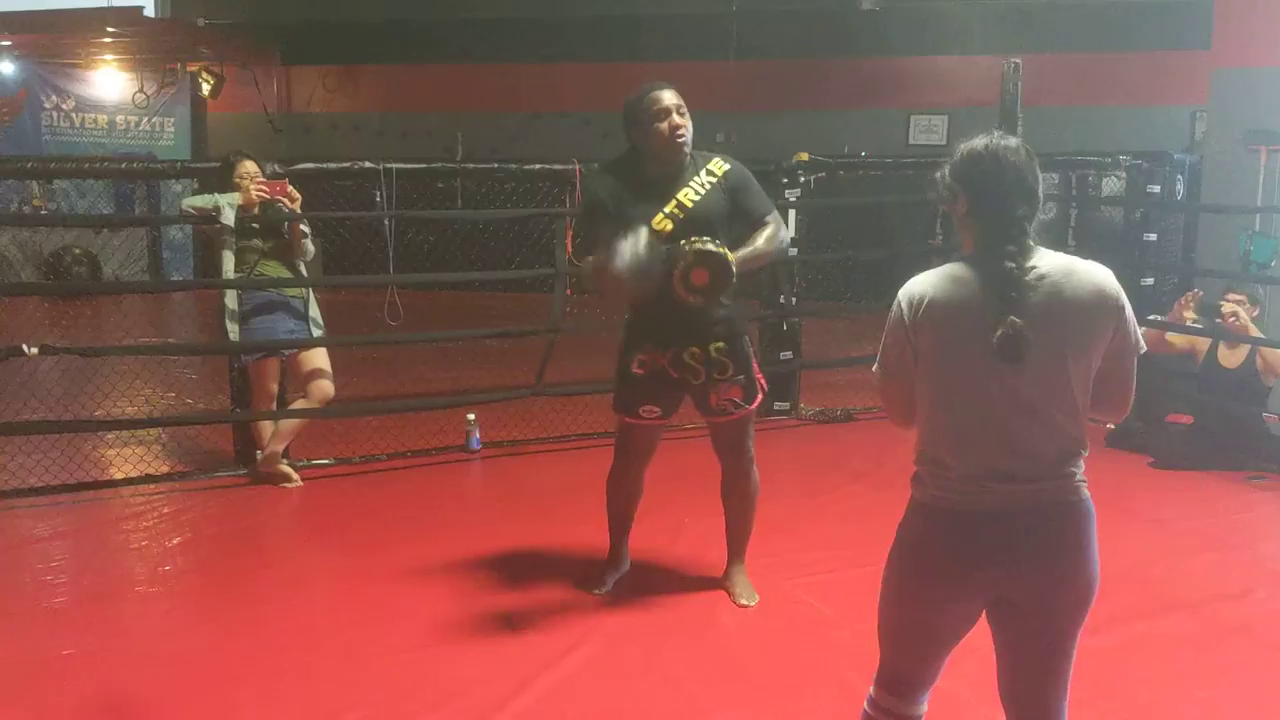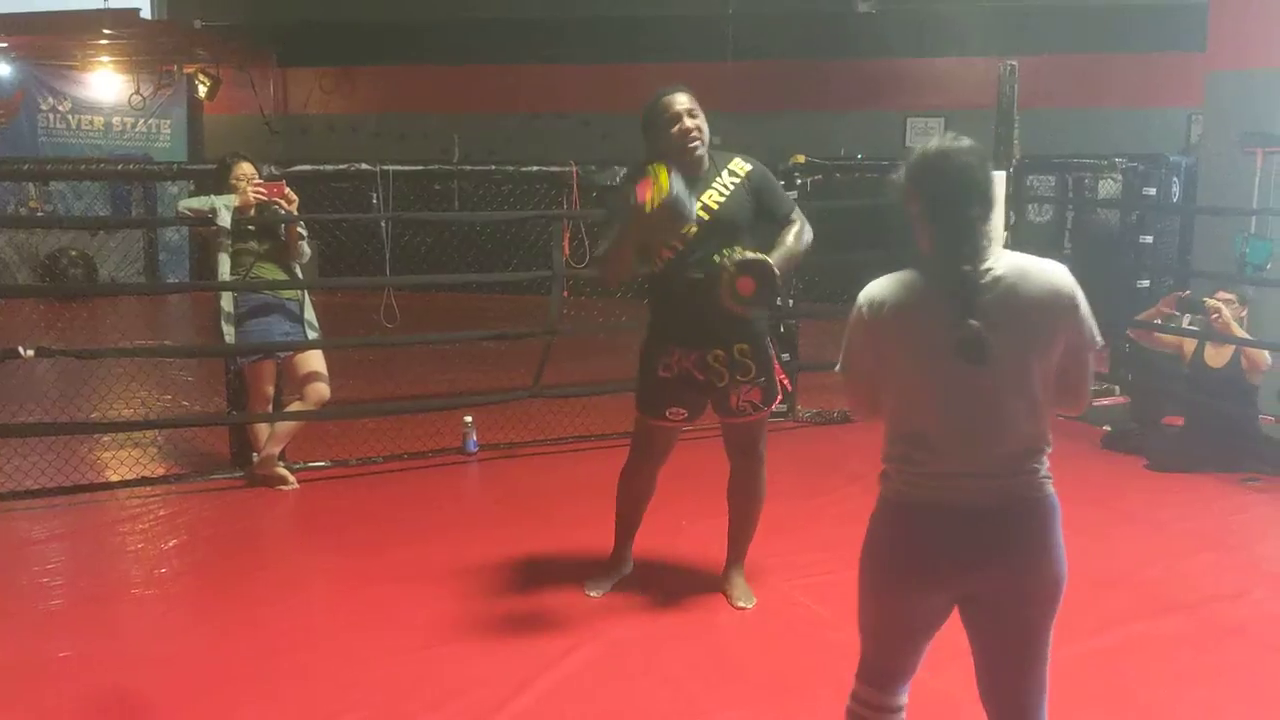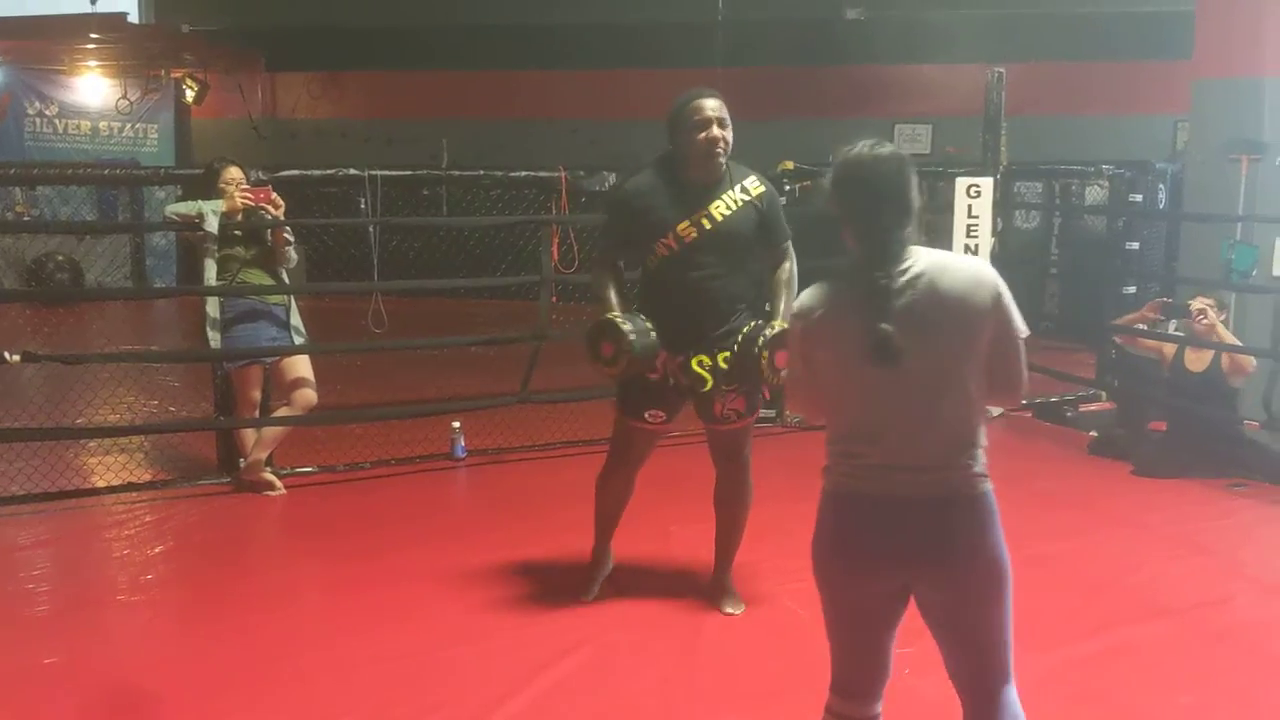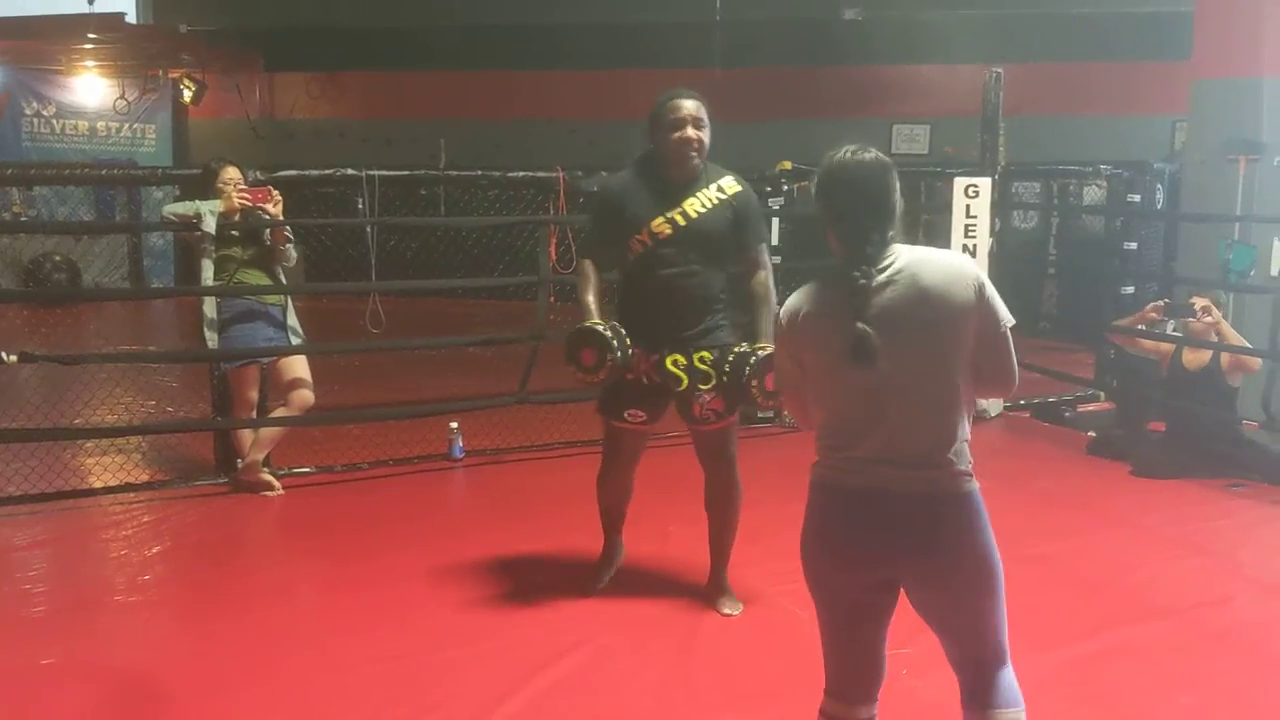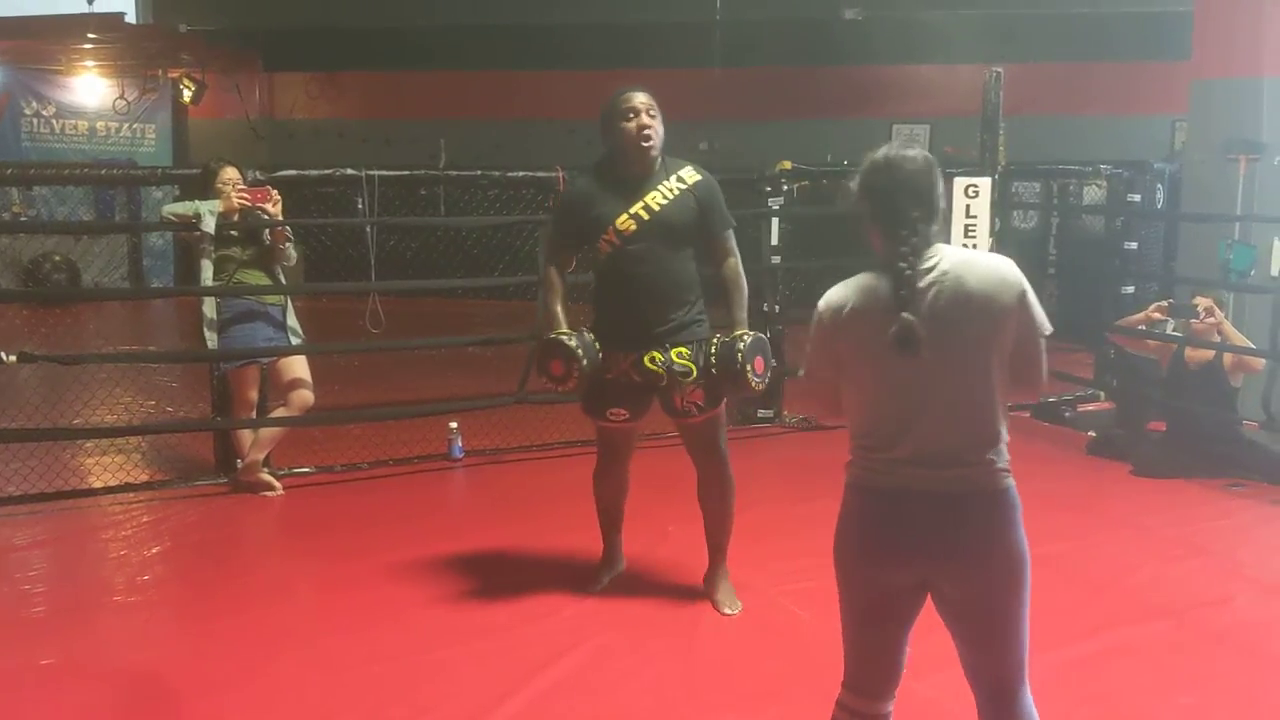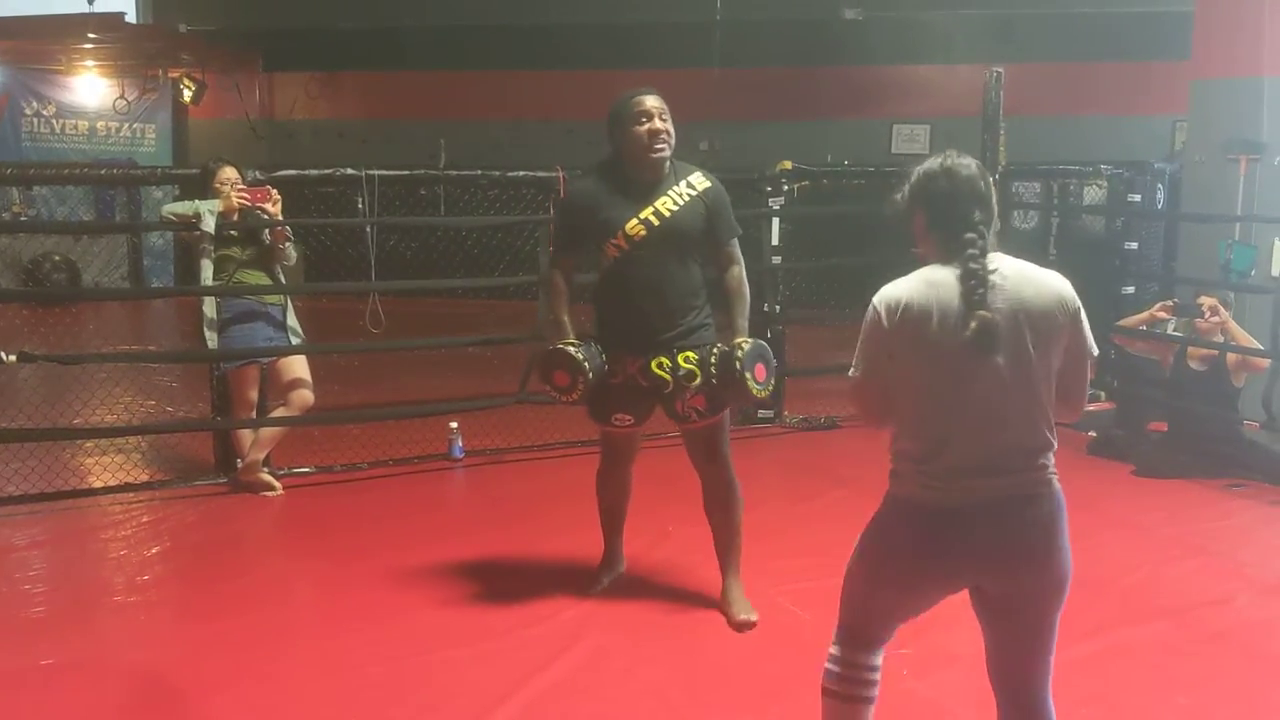
dt=0.3s
person 1, frame 1
left shoulder: (922, 296)
right shoulder: (1098, 289)
left elbow: (900, 410)
right elbow: (1114, 405)
left hip: (946, 528)
right hip: (1055, 530)
person 1, frame 2
left shoulder: (881, 301)
right shoulder: (1054, 285)
left elbow: (865, 404)
right elbow: (1074, 398)
left hip: (914, 527)
right hip: (1020, 526)
person 1, frame 3
left shoulder: (814, 309)
right shoulder: (978, 281)
left elbow: (813, 409)
right elbow: (1009, 390)
left hip: (856, 520)
right hip: (957, 516)
person 1, frame 4
left shoulder: (801, 310)
right shoulder: (961, 276)
left elbow: (803, 412)
right elbow: (1002, 379)
left hip: (844, 516)
right hip: (943, 513)
right knee: (987, 670)
person 1, frame 5
left shoulder: (840, 305)
right shoulder: (1002, 278)
left elbow: (830, 404)
right elbow: (1031, 383)
left hip: (878, 516)
right hip: (979, 513)
person 1, frame 6
left shoulder: (895, 302)
right shoulder: (1055, 292)
left elbow: (874, 411)
right elbow: (1070, 404)
left hip: (924, 521)
right hip: (1029, 520)
left knee: (857, 639)
person 2, frame 1
left shoulder: (724, 173)
right shoulder: (610, 189)
left elbow: (776, 231)
right elbow: (598, 266)
left wrist: (733, 262)
right wrist: (614, 277)
left hip: (719, 340)
right hip: (650, 344)
left knee: (738, 453)
right knee: (630, 454)
left ankle: (736, 565)
right ankle: (617, 556)
person 2, frame 2
left shoulder: (746, 173)
left elbow: (798, 227)
right elbow: (610, 267)
left wrist: (772, 263)
right wrist: (638, 224)
left hip: (743, 344)
right hip: (673, 347)
left knee: (748, 455)
right knee: (646, 454)
left ankle: (734, 567)
right ankle: (620, 557)
person 2, frame 3
left shoulder: (756, 191)
right shoulder: (640, 192)
left elbow: (783, 258)
right elbow: (608, 259)
left wrist: (780, 320)
right wrist: (614, 313)
left hip: (729, 349)
right hip: (657, 349)
left knee: (734, 463)
right knee: (624, 455)
left ankle: (722, 574)
right ankle: (601, 555)
person 2, frame 4
left shoulder: (734, 192)
right shoulder: (619, 190)
left elbow: (759, 269)
right elbow: (592, 259)
left wrist: (765, 341)
right wrist: (592, 318)
left hip: (708, 347)
right hip: (637, 348)
left knee: (721, 462)
right knee: (619, 457)
left ankle: (719, 577)
right ankle: (611, 549)
person 2, frame 5
left shoulder: (695, 182)
right shoulder: (583, 194)
left elbow: (727, 257)
right elbow: (557, 263)
left wrist: (740, 328)
right wrist: (559, 325)
left hip: (686, 341)
right hip: (617, 347)
left knee: (711, 455)
right knee: (613, 454)
left ankle: (718, 572)
right ankle: (612, 554)
person 2, frame 6
left shoulder: (703, 188)
right shoulder: (586, 195)
left elbow: (731, 264)
right elbow: (561, 269)
left wrist: (739, 335)
right wrist: (565, 337)
left hip: (691, 346)
right hip: (621, 351)
left knee: (715, 462)
right knee: (617, 458)
left ankle: (731, 582)
right ankle: (613, 555)
person 3, frame 1
left shoulder: (278, 214)
right shoulder: (227, 219)
left elbow: (305, 253)
right elbow: (187, 205)
left wrist: (295, 216)
right wrist: (238, 201)
left hip: (298, 307)
right hip: (259, 307)
left knee: (322, 389)
right knee: (266, 394)
left ankle: (270, 456)
right ankle: (271, 460)
person 3, frame 2
left shoulder: (273, 216)
right shoulder: (223, 222)
left elbow: (301, 256)
right elbow: (184, 207)
left wrist: (292, 218)
right wrist: (236, 203)
left hip: (294, 311)
right hip: (255, 311)
left knee: (318, 392)
right knee: (262, 397)
left ankle: (266, 459)
right ankle: (267, 461)
person 3, frame 3
left shoulder: (260, 221)
right shoulder: (210, 226)
left elbow: (288, 261)
right elbow: (170, 211)
left wrist: (279, 223)
right wrist: (223, 208)
left hip: (280, 315)
right hip: (242, 315)
left knee: (305, 397)
right knee: (249, 402)
left ankle: (253, 465)
right ankle: (254, 468)
person 3, frame 4
right shoulder: (207, 226)
left elbow: (287, 258)
right elbow: (168, 212)
left wrist: (277, 220)
right wrist: (220, 208)
left hip: (278, 315)
right hip: (239, 316)
left knee: (302, 397)
right knee: (246, 402)
left ankle: (251, 464)
right ankle: (251, 468)
person 3, frame 5
right shoulder: (207, 226)
left elbow: (287, 258)
right elbow: (168, 212)
left wrist: (276, 220)
right wrist: (219, 208)
left hip: (277, 315)
right hip: (238, 316)
left knee: (302, 397)
right knee: (246, 402)
left ankle: (251, 464)
right ankle: (251, 468)
person 3, frame 6
right shoulder: (206, 226)
left elbow: (287, 258)
right elbow: (167, 212)
left wrist: (277, 220)
right wrist: (218, 207)
left hip: (277, 315)
right hip: (238, 316)
left knee: (302, 397)
right knee: (246, 403)
left ankle: (250, 465)
right ankle: (251, 469)
person 4, frame 1
left shoulder: (1263, 352)
right shoulder: (1203, 343)
right elbow: (1147, 344)
left wrist: (1248, 326)
right wrist: (1174, 318)
left hip: (1249, 443)
right hip: (1203, 437)
right knee: (1162, 450)
person 4, frame 2
left shoulder: (1246, 351)
right shoulder: (1190, 343)
left elbow: (1263, 364)
right elbow: (1135, 330)
left wrist: (1229, 322)
right wrist: (1158, 312)
left hip: (1242, 444)
right hip: (1195, 439)
right knee: (1158, 452)
person 4, frame 3
left shoulder: (1227, 355)
right shoulder: (1170, 348)
left elbow: (1249, 367)
right elbow: (1116, 332)
left wrist: (1215, 325)
right wrist: (1142, 316)
left hip: (1226, 445)
right hip: (1179, 443)
person 4, frame 4
left shoulder: (1227, 355)
right shoulder: (1168, 348)
left elbow: (1254, 364)
right elbow: (1114, 334)
left wrist: (1220, 323)
right wrist: (1143, 317)
left hip: (1224, 445)
right hip: (1177, 443)
left knee: (1271, 466)
person 4, frame 5
left shoulder: (1229, 355)
right shoulder: (1170, 348)
left elbow: (1258, 365)
right elbow: (1116, 334)
left wrist: (1222, 323)
right wrist: (1146, 316)
left hip: (1225, 444)
right hip: (1178, 442)
left knee: (1273, 466)
right knee: (1144, 459)
person 4, frame 6
left shoulder: (1234, 354)
right shoulder: (1172, 349)
left elbow: (1263, 363)
right elbow: (1117, 333)
left wrist: (1228, 322)
right wrist: (1151, 316)
left hip: (1227, 444)
right hip: (1179, 442)
left knee: (1271, 465)
right knee: (1144, 458)
